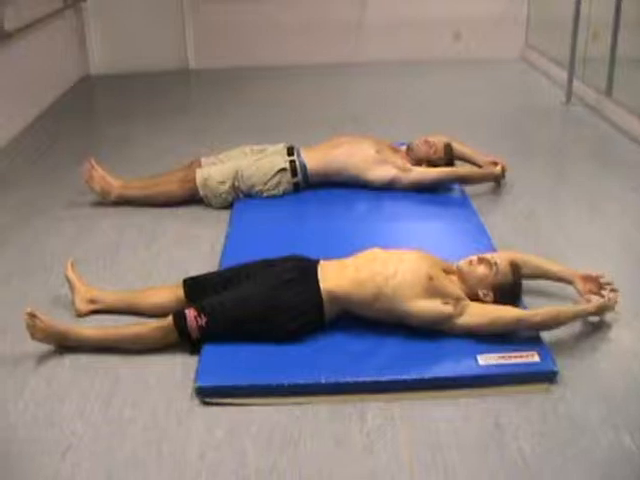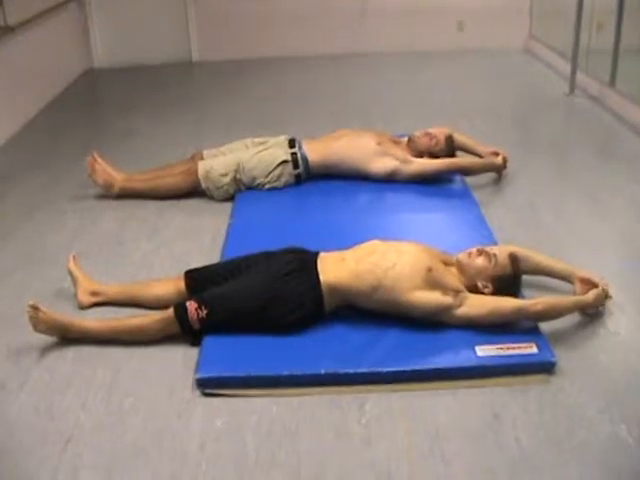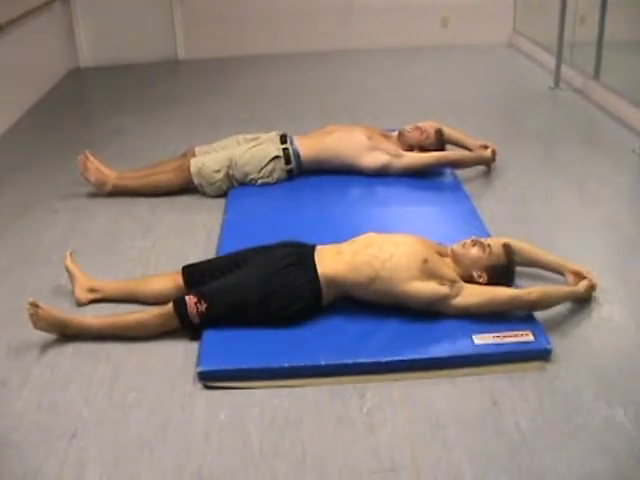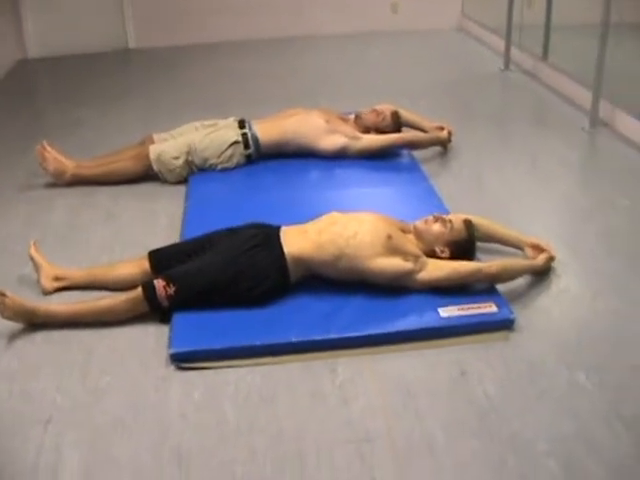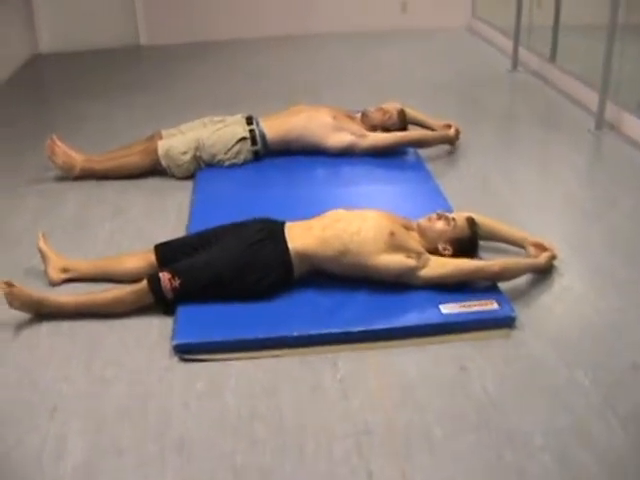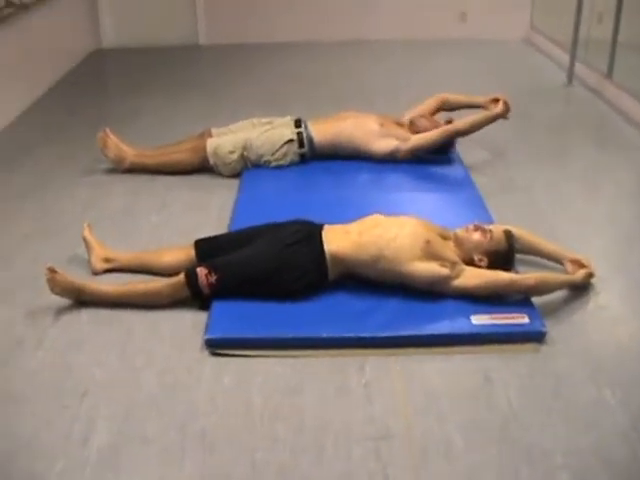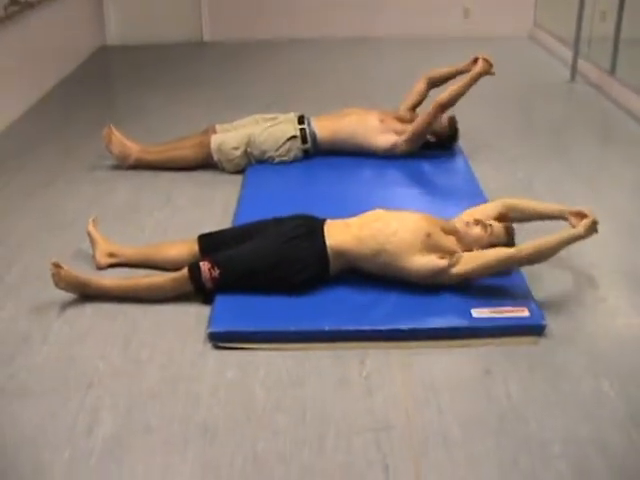
dt=0.5s
person 1, frame 1
left shoulder: (456, 309)
right shoulder: (447, 268)
left elbow: (526, 317)
right elbow: (516, 255)
left wrist: (588, 308)
right wrist: (575, 276)
left hip: (302, 305)
right hip: (306, 269)
left knee: (177, 325)
right knee: (185, 293)
left ankle: (73, 335)
right ankle: (95, 297)
person 1, frame 2
left shoulder: (456, 302)
right shoulder: (445, 260)
left elbow: (526, 308)
right elbow: (517, 251)
left wrist: (582, 302)
right wrist: (575, 275)
left hip: (302, 297)
right hip: (306, 261)
left knee: (179, 317)
right knee: (186, 284)
left ankle: (75, 327)
right ankle: (96, 290)
person 1, frame 3
left shoulder: (451, 291)
right shoulder: (441, 251)
left elbow: (521, 297)
right elbow: (509, 240)
left wrist: (574, 290)
right wrist: (567, 267)
left hip: (302, 289)
right hip: (303, 254)
left knee: (181, 310)
right knee: (184, 279)
left ankle: (75, 324)
right ankle: (95, 287)
person 1, frame 4
left shoulder: (416, 266)
right shoulder: (402, 228)
left elbow: (483, 271)
right elbow: (469, 217)
left wrist: (531, 262)
right wrist: (526, 243)
left hip: (267, 269)
right hip: (268, 235)
left knee: (148, 296)
right knee: (151, 263)
left ankle: (45, 313)
right ankle: (59, 274)
person 1, frame 5
left shoulder: (417, 264)
right shoulder: (407, 226)
left elbow: (484, 269)
right elbow: (475, 215)
left wrist: (534, 263)
right wrist: (528, 241)
left hip: (273, 264)
right hip: (273, 229)
left knee: (155, 288)
right knee: (157, 257)
left ankle: (51, 304)
right ankle: (68, 267)
person 1, frame 6
left shoulder: (451, 273)
right shoulder: (446, 235)
left elbow: (516, 281)
right elbow: (512, 230)
left wrist: (570, 279)
right wrist: (566, 258)
left hip: (309, 266)
right hip: (310, 233)
left knee: (190, 283)
right knee: (195, 252)
left ankle: (90, 292)
right ankle: (109, 258)
person 1, frame 7
left shoulder: (449, 264)
right shoulder: (447, 227)
left elbow: (515, 255)
right elbow: (507, 203)
left wrist: (572, 234)
right wrist: (567, 212)
left hip: (311, 260)
right hip: (314, 227)
left knee: (195, 277)
right knee: (199, 247)
left ankle: (94, 285)
right ankle: (115, 253)
person 2, frame 1
left shoulder: (401, 173)
right shoulder: (395, 149)
left elbow: (446, 173)
right elbow: (445, 138)
left wrist: (490, 174)
right wrist: (485, 160)
left hip: (288, 173)
right hip: (285, 152)
left knee: (195, 183)
right knee: (198, 166)
left ankle: (117, 192)
right ankle: (120, 185)
person 2, frame 2
left shoulder: (401, 165)
right shoulder: (396, 141)
left elbow: (448, 164)
right elbow: (447, 129)
left wrist: (491, 164)
right wrist: (487, 151)
left hip: (288, 165)
right hip: (287, 144)
left knee: (197, 176)
right knee: (200, 158)
left ankle: (120, 185)
right ankle: (123, 178)
person 2, frame 3
left shoulder: (393, 158)
right shoulder: (388, 135)
left elbow: (439, 159)
right elbow: (437, 124)
left wrist: (480, 158)
right wrist: (476, 144)
left hip: (281, 161)
right hip: (279, 140)
left knee: (191, 173)
right knee: (192, 156)
left ankle: (113, 183)
right ankle: (117, 175)
person 2, frame 4
left shoulder: (351, 141)
right shoulder: (345, 118)
left elbow: (396, 138)
right elbow: (393, 106)
left wrist: (437, 138)
right wrist: (432, 127)
left hip: (239, 145)
right hip: (238, 126)
left knee: (150, 161)
right knee: (151, 142)
left ankle: (72, 173)
right ankle: (75, 165)
person 2, frame 5
left shoulder: (358, 139)
right shoulder: (352, 117)
left elbow: (402, 138)
right elbow: (402, 107)
left wrist: (443, 137)
right wrist: (438, 124)
left hip: (248, 142)
right hip: (245, 122)
left knee: (159, 155)
right knee: (159, 138)
left ankle: (82, 167)
right ankle: (85, 159)
person 2, frame 6
left shoulder: (403, 147)
right shoulder: (402, 124)
left elbow: (450, 130)
right elbow: (440, 100)
left wrist: (491, 115)
right wrist: (483, 101)
left hip: (295, 145)
right hip: (294, 126)
left knee: (209, 154)
right knee: (209, 136)
left ankle: (131, 160)
right ankle: (134, 154)
person 2, frame 7
left shoulder: (403, 142)
right shoulder: (401, 118)
left elbow: (440, 103)
right elbow: (427, 80)
left wrist: (474, 75)
right wrist: (466, 68)
left hip: (297, 141)
right hip: (297, 121)
left knee: (212, 149)
right knee: (213, 132)
left ankle: (136, 156)
right ankle: (138, 149)
